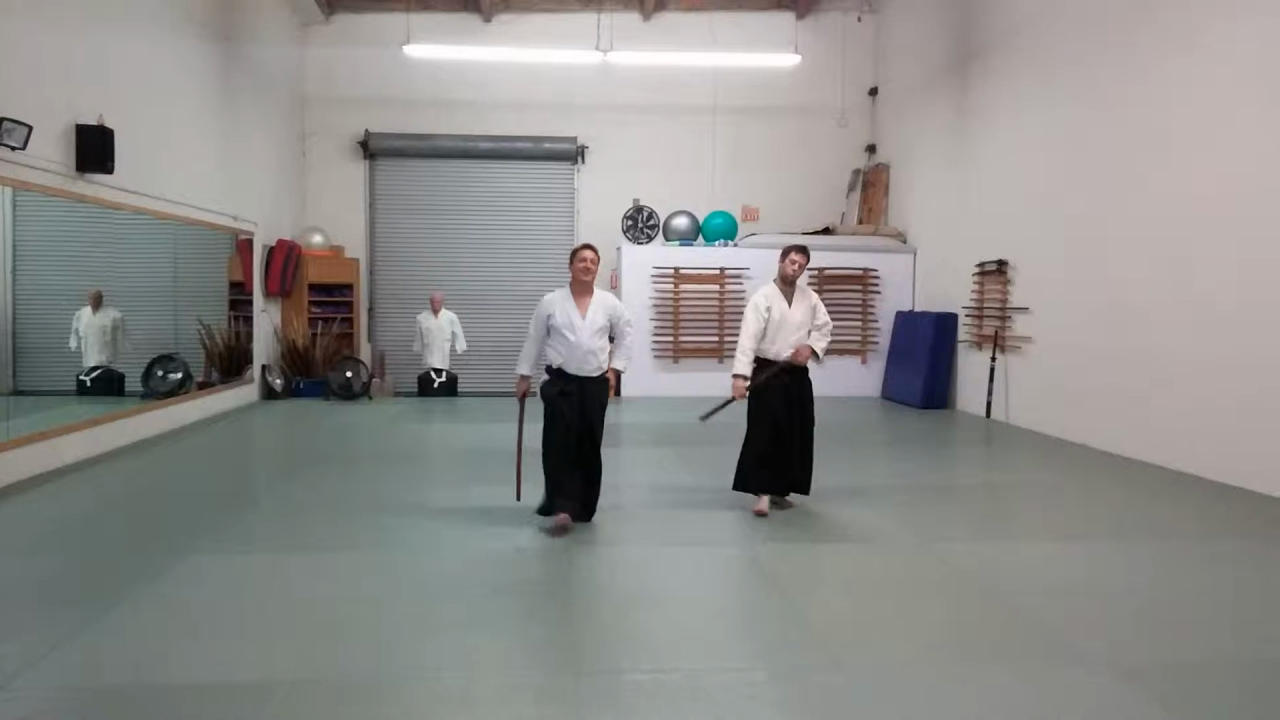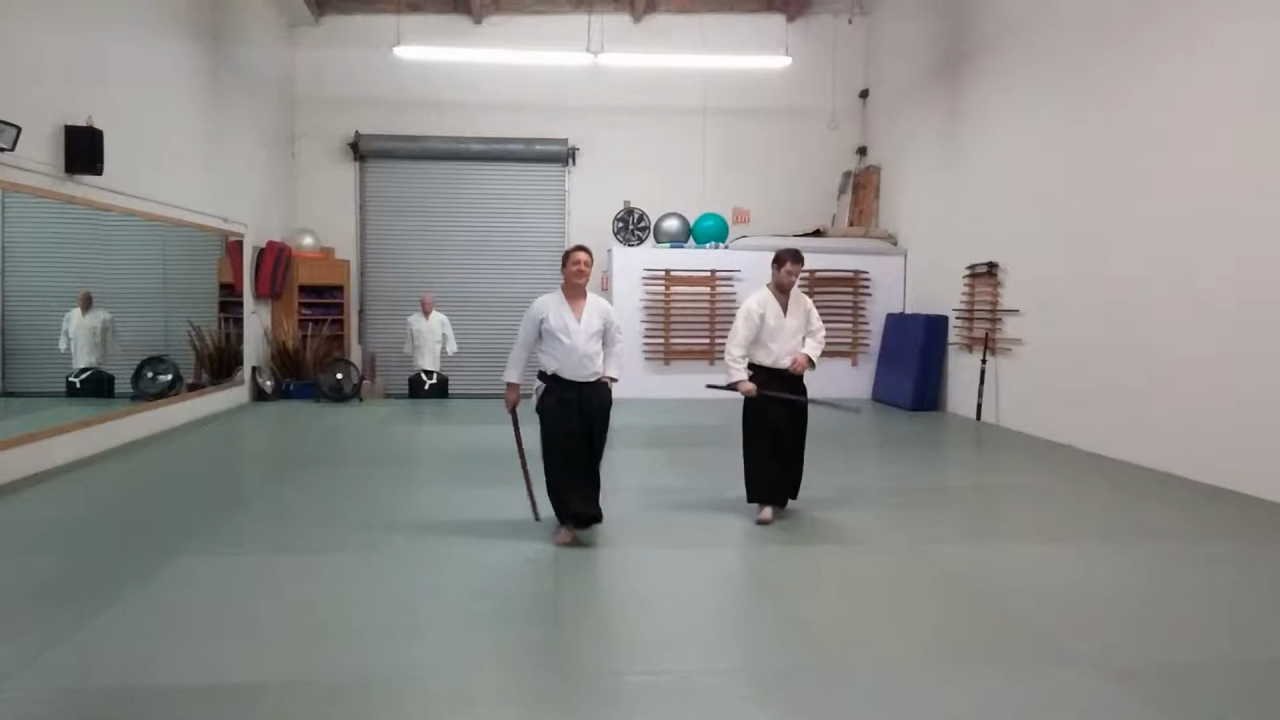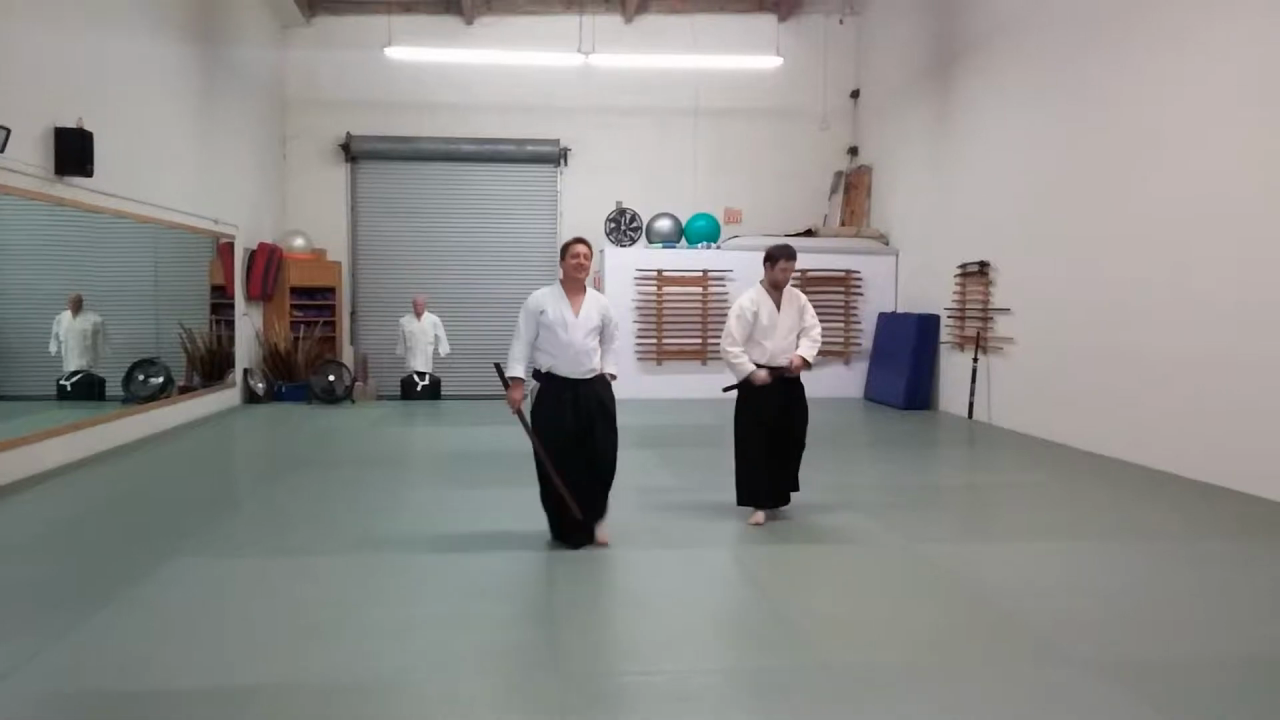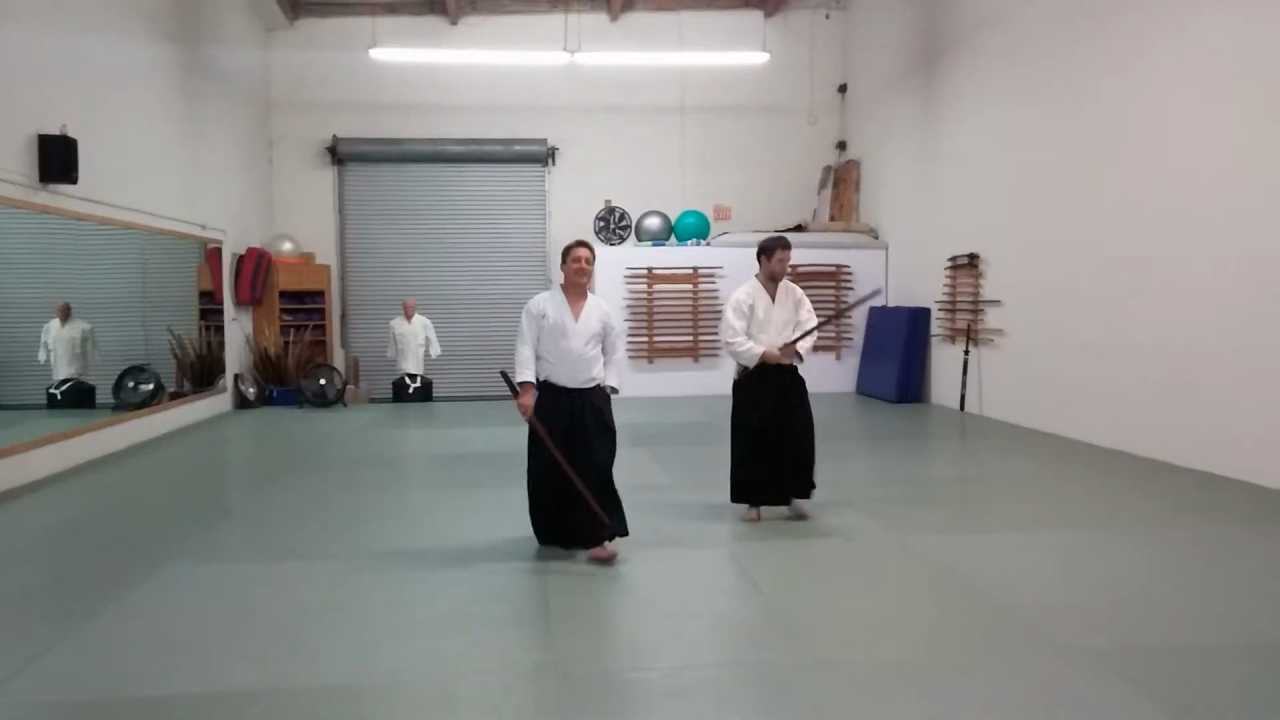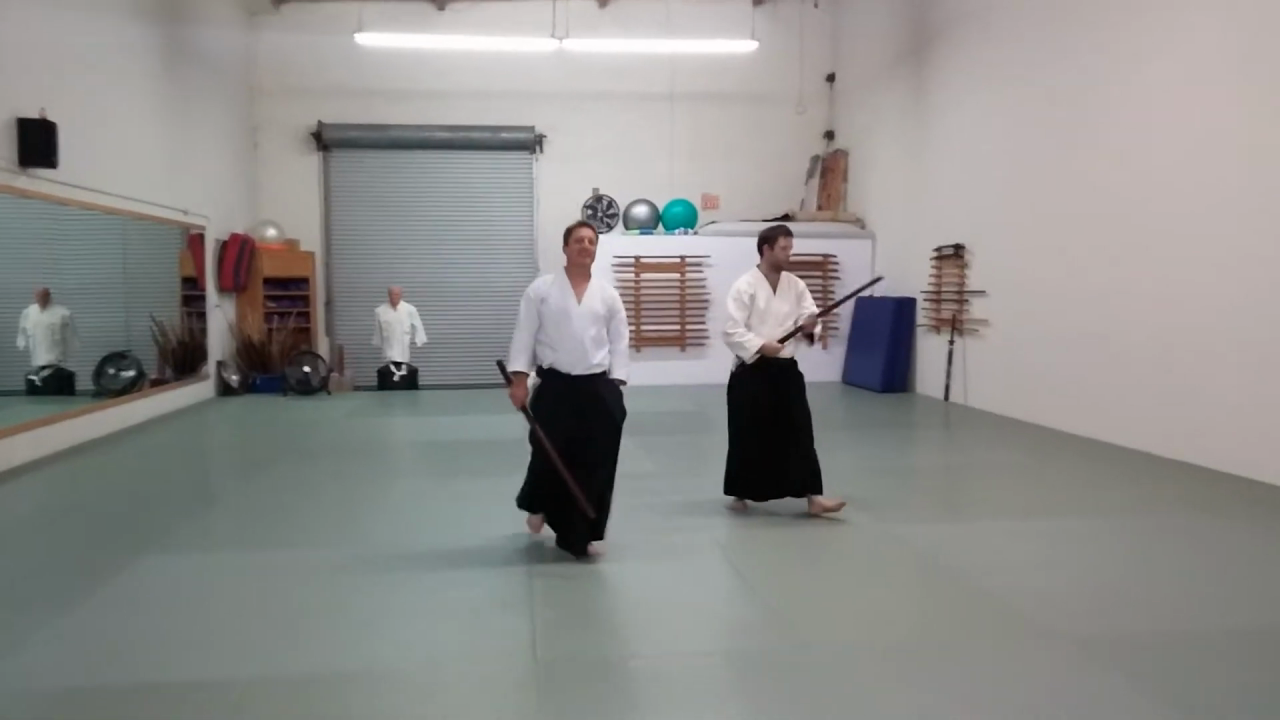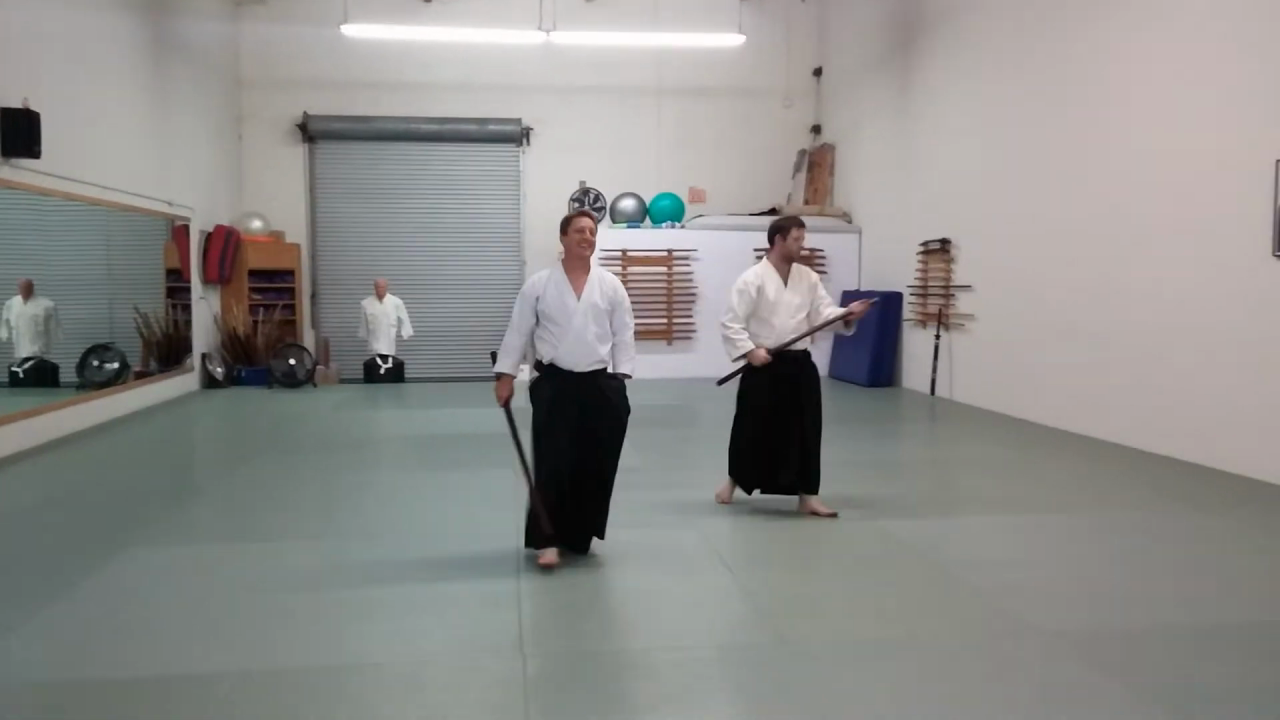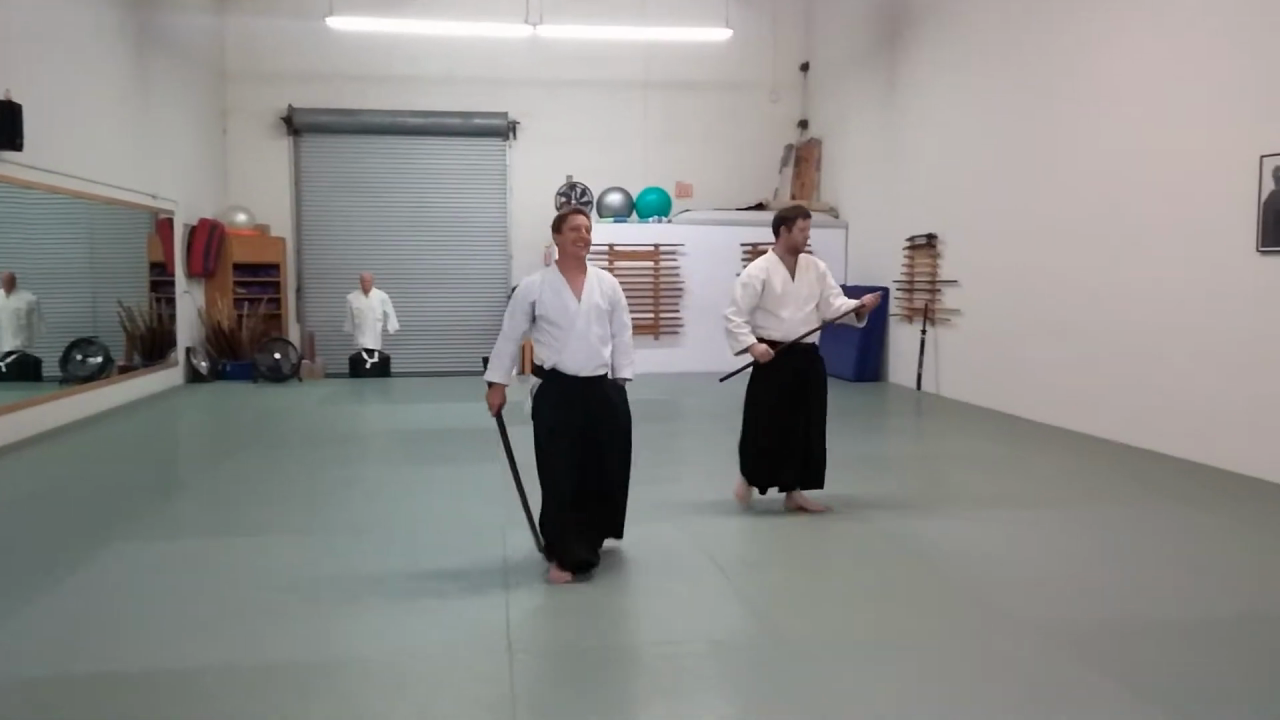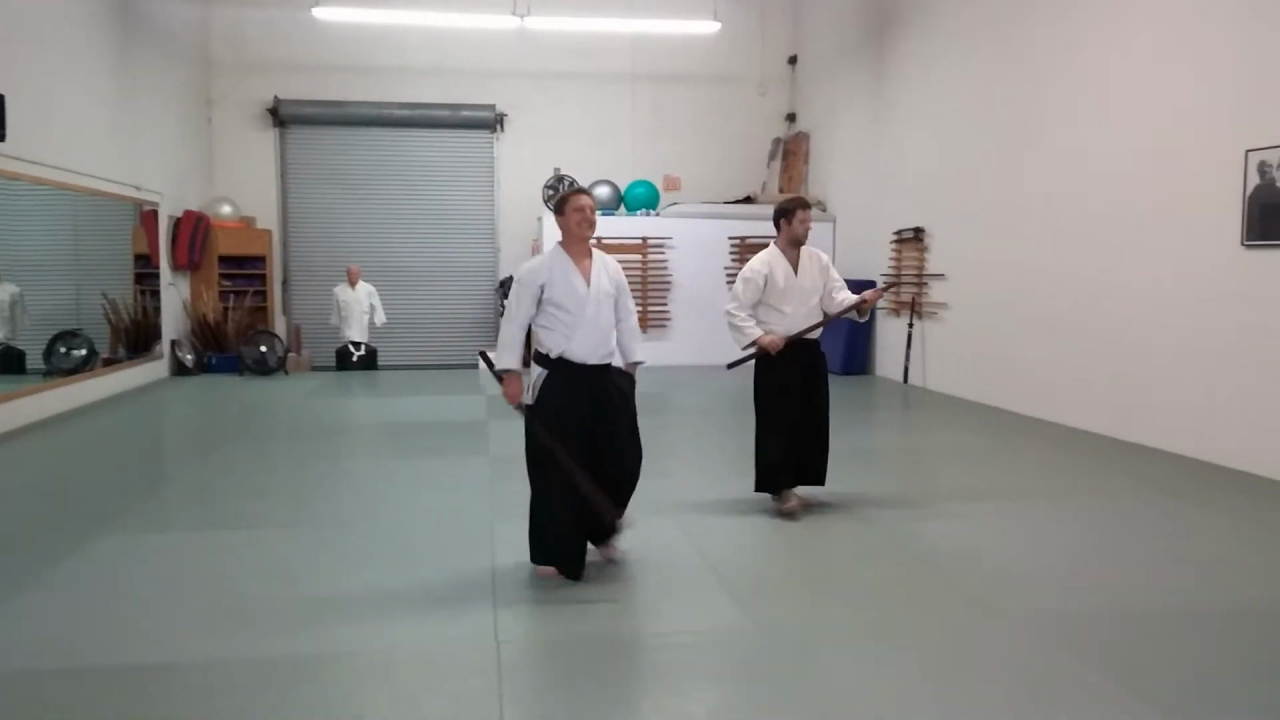
dt=0.2s
person 1, frame 1
left shoulder: (609, 303)
right shoulder: (550, 302)
left elbow: (625, 336)
right elbow: (534, 340)
left wrist: (614, 369)
right wrist: (524, 376)
left hip: (595, 385)
right hip: (561, 383)
left knee: (588, 449)
right knee: (559, 445)
left ankle: (580, 505)
right ankle: (561, 508)
person 1, frame 2
left shoulder: (602, 308)
right shoulder: (542, 306)
left elbow: (614, 343)
right elbow: (523, 346)
left wrist: (608, 376)
right wrist: (513, 385)
left hip: (593, 391)
right hip: (557, 390)
left knee: (589, 455)
right knee: (562, 455)
left ankle: (579, 511)
right ankle: (572, 519)
person 1, frame 3
left shoulder: (600, 303)
right shoulder: (539, 300)
left elbow: (610, 341)
right elbow: (522, 342)
left wrist: (607, 374)
right wrist: (516, 382)
left hip: (592, 390)
right hip: (553, 390)
left knee: (600, 458)
right knee: (557, 462)
left ankle: (593, 519)
right ankle: (568, 529)
person 1, frame 4
left shoulder: (601, 310)
right shoulder: (539, 305)
left elbow: (613, 352)
right elbow: (525, 348)
left wrist: (608, 386)
right wrist: (526, 389)
left hip: (591, 399)
right hip: (551, 398)
left knee: (597, 467)
right knee: (549, 470)
left ankle: (600, 538)
right ankle: (555, 533)
person 1, frame 5
left shoulder: (607, 294)
right shoulder: (541, 289)
left elbow: (619, 340)
right elbow: (524, 335)
left wrist: (616, 382)
right wrist: (519, 378)
left hip: (597, 388)
right hip: (555, 386)
left knee: (595, 464)
right knee: (549, 458)
left ankle: (581, 536)
right ankle: (539, 506)
person 1, frame 6
left shoulder: (611, 285)
right shoulder: (539, 284)
left elbow: (623, 334)
right elbow: (518, 332)
left wrist: (620, 378)
right wrist: (505, 376)
left hip: (599, 384)
right hip: (555, 384)
left knee: (597, 464)
right knee: (553, 462)
left ankle: (577, 533)
right ankle: (546, 539)
person 1, frame 7
left shoulder: (608, 284)
right shoulder: (534, 287)
left elbow: (622, 335)
right elbow: (510, 336)
left wrist: (621, 381)
right wrist: (497, 383)
left hip: (600, 390)
right hip: (556, 391)
left knee: (607, 470)
right knee: (560, 475)
left ankle: (585, 540)
right ankle: (564, 556)
person 1, frame 8
left shoulder: (611, 268)
right shoulder: (537, 269)
left elbow: (626, 320)
right elbow: (514, 323)
left wrist: (631, 364)
right wrist: (511, 372)
left hip: (604, 378)
right hip: (558, 381)
left knee: (620, 460)
right knee: (557, 471)
left ankle: (599, 530)
right ankle: (554, 554)
person 2, frame 1
left shoulder: (810, 298)
right shoulder: (762, 298)
left elbow: (824, 329)
right elbow: (748, 339)
left wrist: (811, 347)
right wrist: (740, 375)
left hip: (798, 375)
right hip: (768, 375)
left knee: (796, 435)
right knee: (764, 433)
left ankle: (779, 490)
right ankle: (761, 493)
person 2, frame 2
left shoulder: (804, 302)
right shoulder: (755, 304)
left elbow: (817, 334)
right elbow: (736, 346)
left wrist: (807, 355)
right wrist: (740, 379)
left hip: (793, 382)
right hip: (763, 381)
left knee: (790, 442)
right knee: (763, 441)
left ankle: (777, 494)
right ankle: (766, 503)
person 2, frame 3
left shoulder: (798, 299)
right shoulder: (747, 302)
left elbow: (812, 332)
right elbow: (730, 345)
left wrist: (802, 356)
right wrist: (752, 372)
left hip: (789, 381)
right hip: (758, 381)
left knee: (791, 441)
right knee: (756, 444)
left ankle: (776, 494)
right ankle: (760, 504)
person 2, frame 4
left shoulder: (794, 293)
right shoulder: (743, 296)
left elbow: (808, 327)
right elbow: (731, 339)
left wrist: (795, 349)
right wrist: (762, 353)
left hip: (788, 377)
right hip: (755, 378)
left knee: (799, 436)
right knee: (753, 442)
left ankle: (794, 494)
right ankle: (754, 502)
person 2, frame 5
left shoulder: (795, 286)
right shoulder: (744, 286)
left elbow: (811, 318)
right elbow: (732, 331)
left wrist: (810, 328)
right wrist: (760, 346)
left hip: (786, 371)
right hip: (752, 373)
left knee: (798, 432)
right knee: (749, 436)
left ankle: (813, 497)
right ankle: (741, 493)
person 2, frame 6
left shoulder: (808, 277)
right shoulder: (752, 279)
left elbow: (824, 313)
right elbow: (731, 323)
left wrist: (847, 315)
right wrist: (749, 351)
left hip: (800, 365)
right hip: (764, 367)
left knee: (805, 430)
right knee: (752, 429)
left ankle: (807, 495)
right ankle: (735, 479)
person 2, frame 7
left shoulder: (816, 268)
right shoulder: (758, 271)
left elbow: (832, 305)
right elbow: (734, 315)
left wrist: (859, 307)
right wrist: (751, 345)
left hip: (808, 358)
right hip: (772, 358)
left knee: (808, 426)
right knee: (765, 425)
left ankle: (794, 490)
right ankle: (748, 478)
person 2, frame 8
left shoulder: (819, 261)
right shoulder: (760, 265)
left elbow: (835, 298)
right elbow: (736, 310)
left wrist: (861, 302)
right wrist: (759, 336)
left hip: (810, 353)
right hip: (776, 355)
left knee: (809, 423)
right knee: (778, 423)
left ankle: (787, 485)
right ankle: (781, 491)
